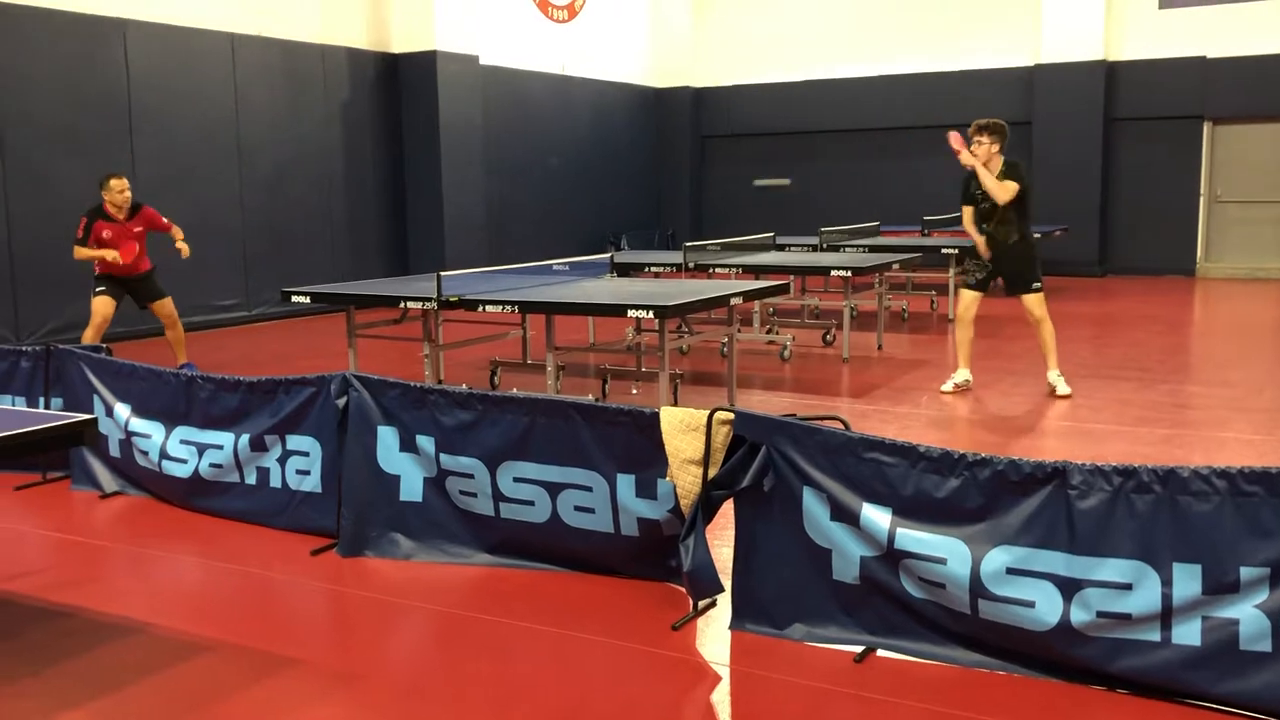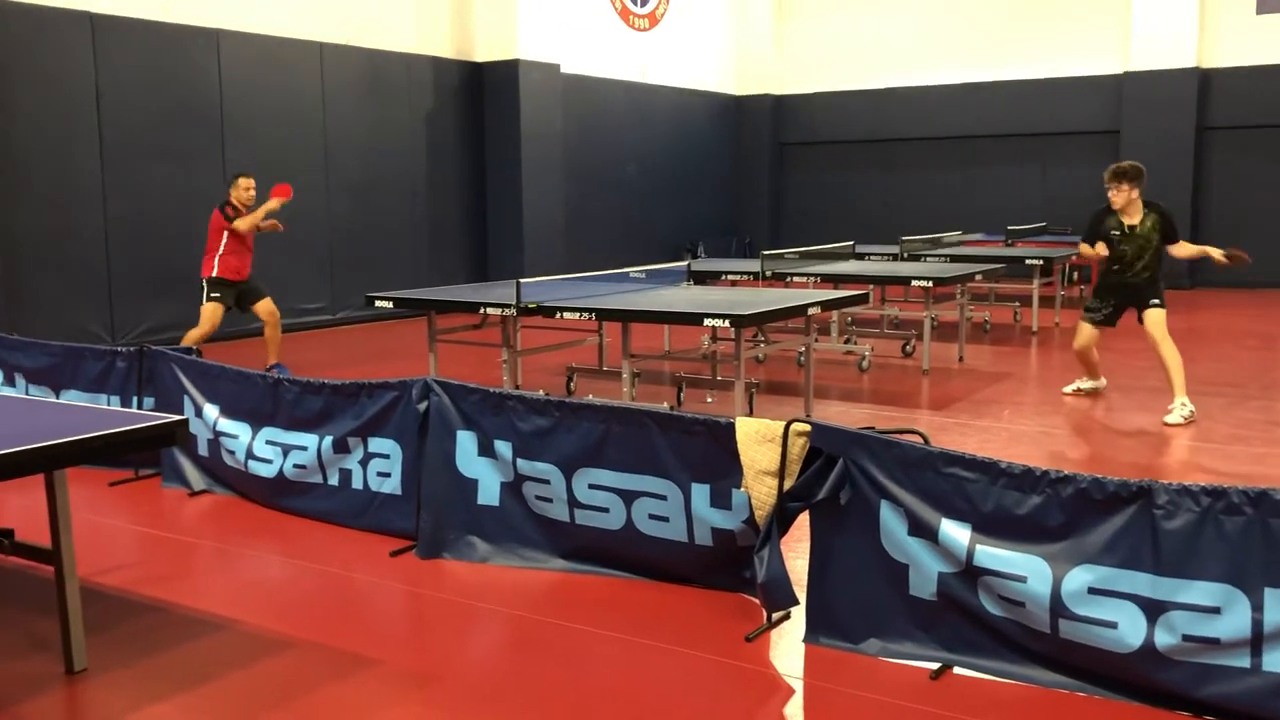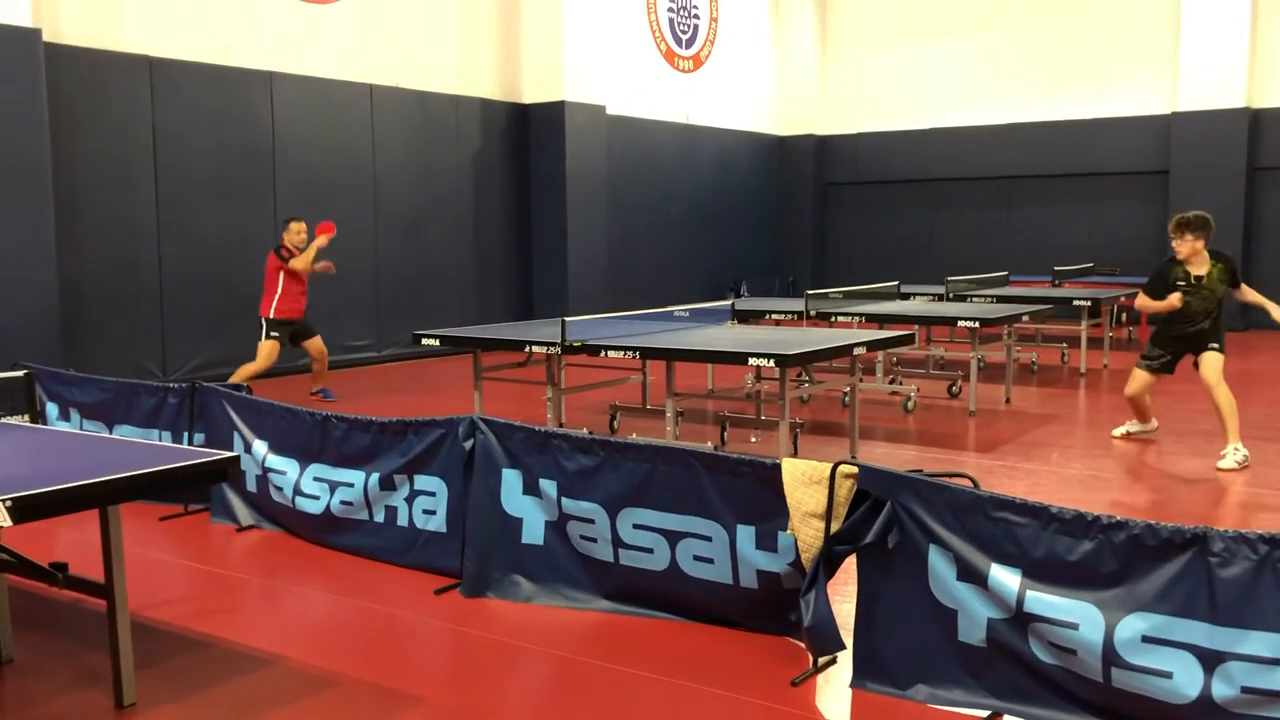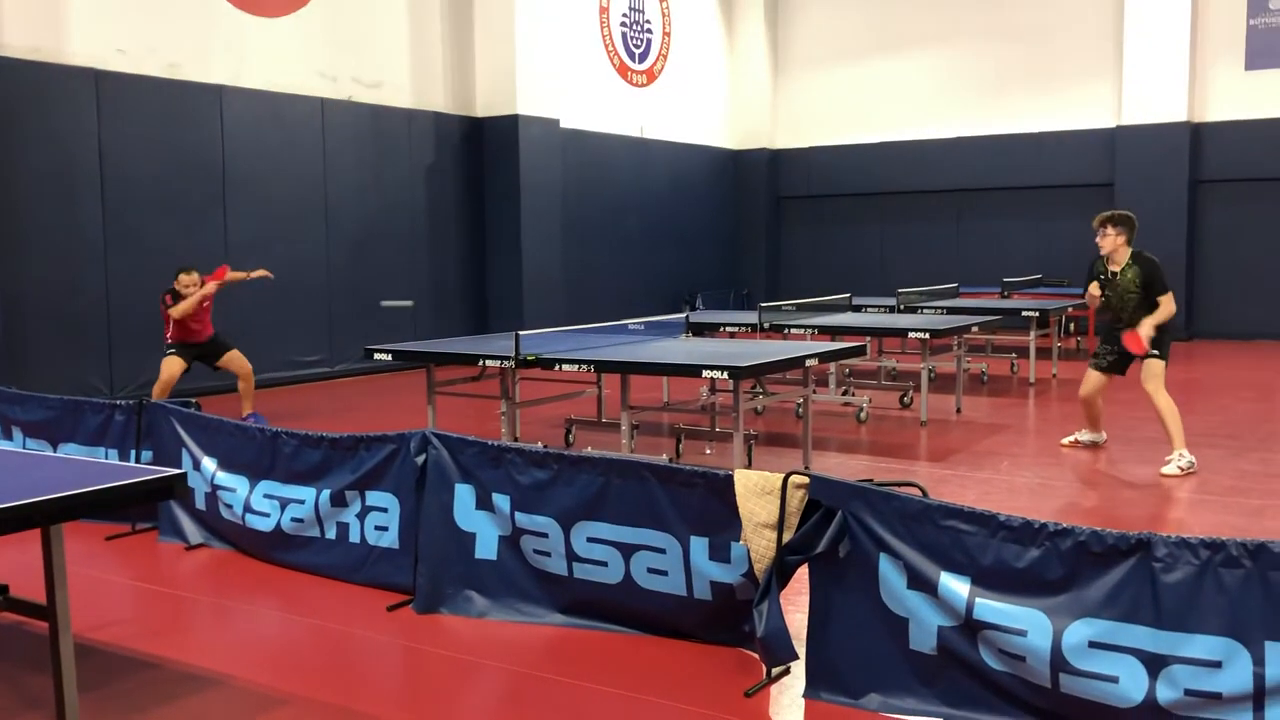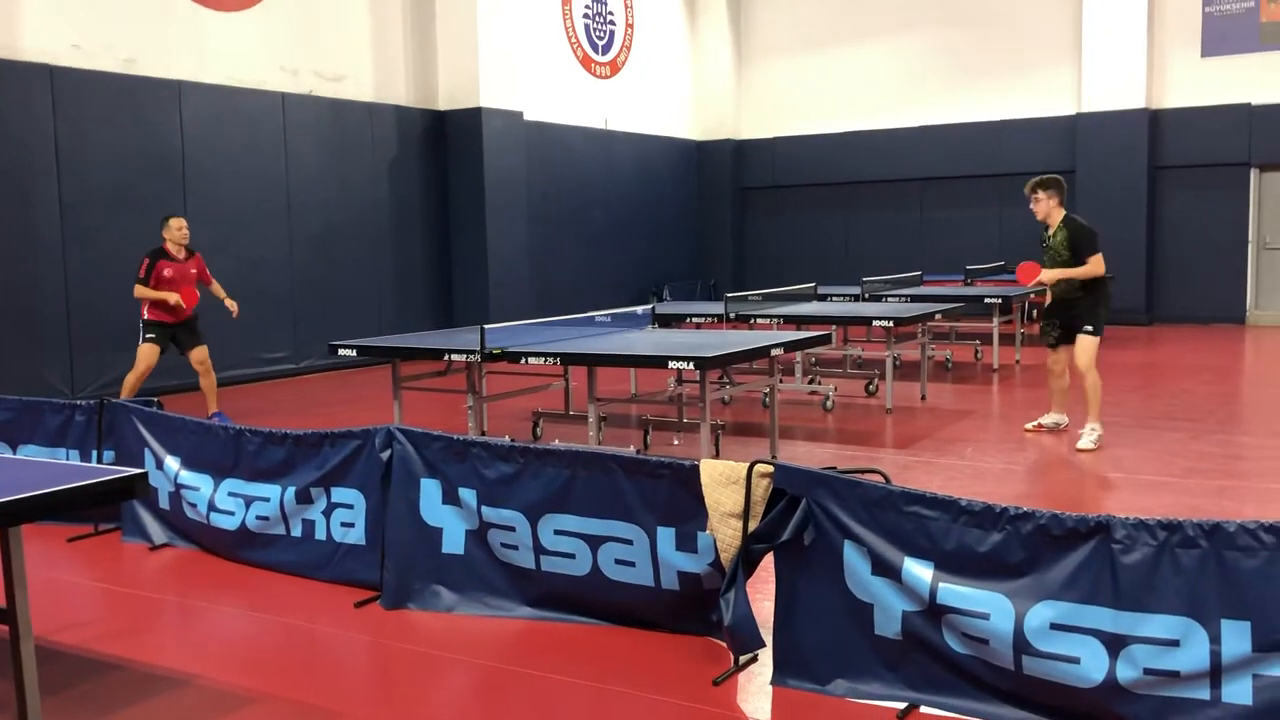
dt=1s
person 1, frame 1
left shoulder: (1014, 171)
right shoulder: (971, 179)
left elbow: (1001, 197)
right elbow: (968, 215)
left wrist: (977, 164)
right wrist: (976, 237)
left hip: (1017, 250)
right hip: (984, 251)
left knee: (1037, 314)
right knee: (964, 311)
left ankle: (1054, 373)
right ankle: (963, 374)
person 1, frame 2
left shoulder: (1159, 215)
right shoulder: (1103, 217)
left elbow: (1176, 249)
right elbow: (1083, 249)
left wrist: (1207, 250)
right wrist: (1095, 253)
left hip: (1146, 282)
right hip: (1110, 285)
left knee: (1157, 333)
right knee: (1081, 345)
left ankle: (1182, 404)
right ankle: (1093, 380)
person 1, frame 3
left shoulder: (1224, 264)
right shoulder: (1169, 268)
left elbow: (1239, 290)
right elbow: (1140, 304)
right wrist: (1165, 305)
left hip: (1206, 331)
right hip: (1169, 334)
left knee: (1211, 378)
right knee: (1133, 391)
left ankle: (1235, 448)
right ankle: (1144, 423)
person 1, frame 4
left shoulder: (1147, 265)
right shoulder: (1097, 266)
left elbow: (1169, 305)
right elbow: (1091, 304)
left wrist: (1149, 322)
right wrist: (1092, 295)
left hip: (1151, 333)
right hip: (1116, 333)
left knee: (1152, 386)
right knee: (1086, 393)
left ankle: (1182, 455)
right ankle: (1094, 434)
person 1, frame 5
left shoulder: (1078, 229)
right shoulder: (1047, 233)
left elbow: (1099, 268)
left wrist: (1058, 274)
right wrist: (1051, 291)
left hip: (1089, 302)
right hip: (1062, 304)
left knee: (1083, 363)
right knee: (1056, 363)
left ankle: (1092, 426)
right ankle: (1057, 416)
person 2, frame 1
left shoulder: (142, 211)
right shoulder: (92, 218)
left elbow: (173, 228)
right elbow: (78, 252)
left wrist: (180, 241)
right wrist: (104, 253)
left hip: (142, 274)
right hip: (111, 276)
left knee: (171, 318)
right knee: (99, 321)
left ankle: (183, 364)
person 2, frame 2
left shoulder: (243, 212)
right shoulder: (225, 209)
right elbow: (244, 226)
left wrist: (263, 226)
right wrist: (267, 207)
left hip: (242, 279)
right hip: (218, 278)
left knee: (272, 316)
right knee: (209, 326)
left ankle: (273, 364)
person 2, frame 3
left shoulder: (298, 254)
right shoulder: (281, 251)
right elbow: (301, 266)
left wrist: (316, 267)
right wrist: (316, 244)
left hip: (296, 318)
right hip: (275, 318)
left knee: (321, 353)
right knee: (263, 364)
left ankle: (317, 389)
person 2, frame 4
left shoulder: (206, 286)
right shoulder: (169, 296)
left elbow: (222, 278)
right elbow: (176, 314)
left wrist: (249, 276)
right wrist: (199, 294)
left hip: (208, 340)
right hip: (180, 343)
left knee: (245, 370)
right knee: (167, 377)
left ankle: (248, 414)
person 2, frame 5
left shoulder: (195, 258)
right shoulder: (154, 259)
left elbow: (209, 281)
right elbow: (138, 291)
left wrist: (225, 298)
right wrist: (167, 295)
left hip: (185, 321)
right hip: (155, 321)
left knee: (204, 365)
right knee: (143, 367)
left ankle: (214, 413)
